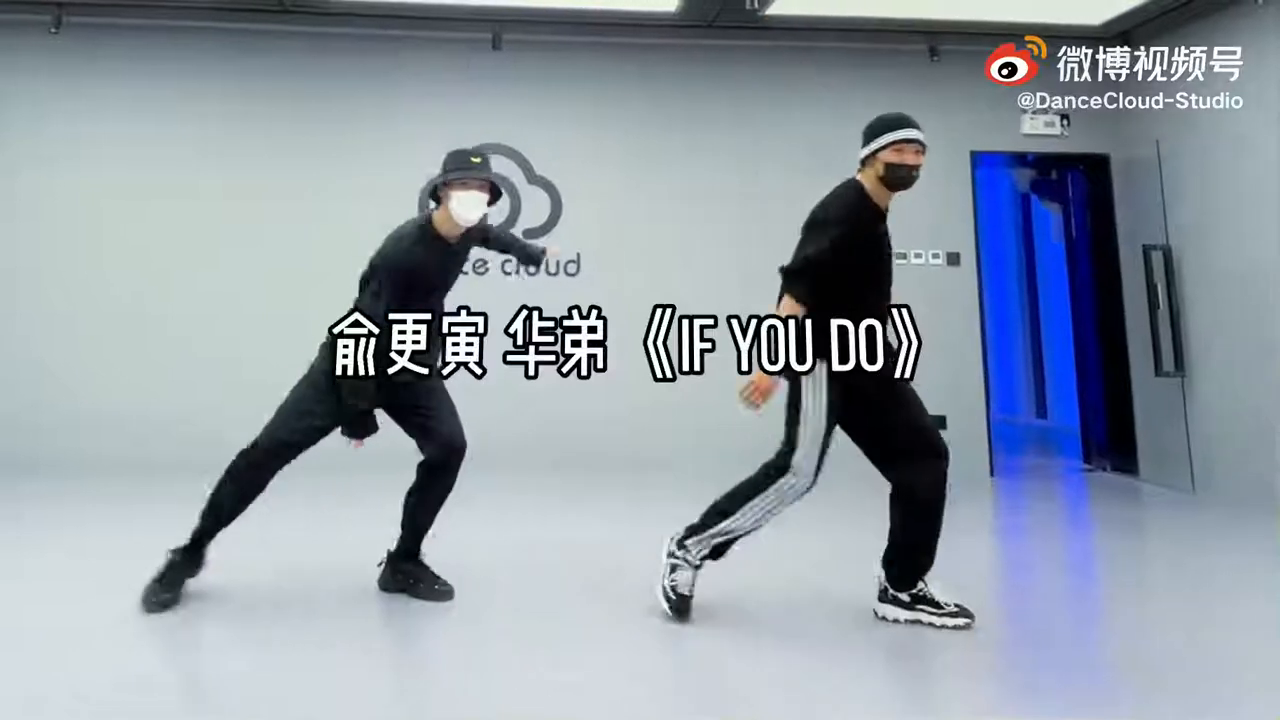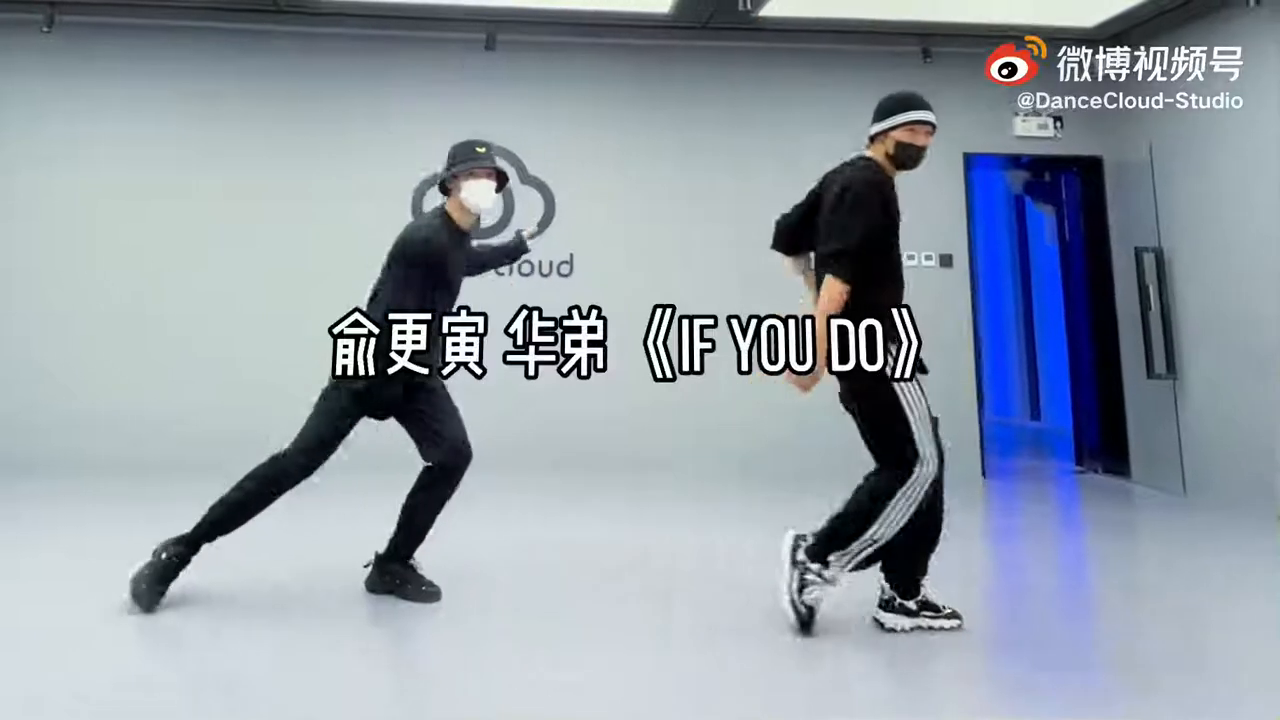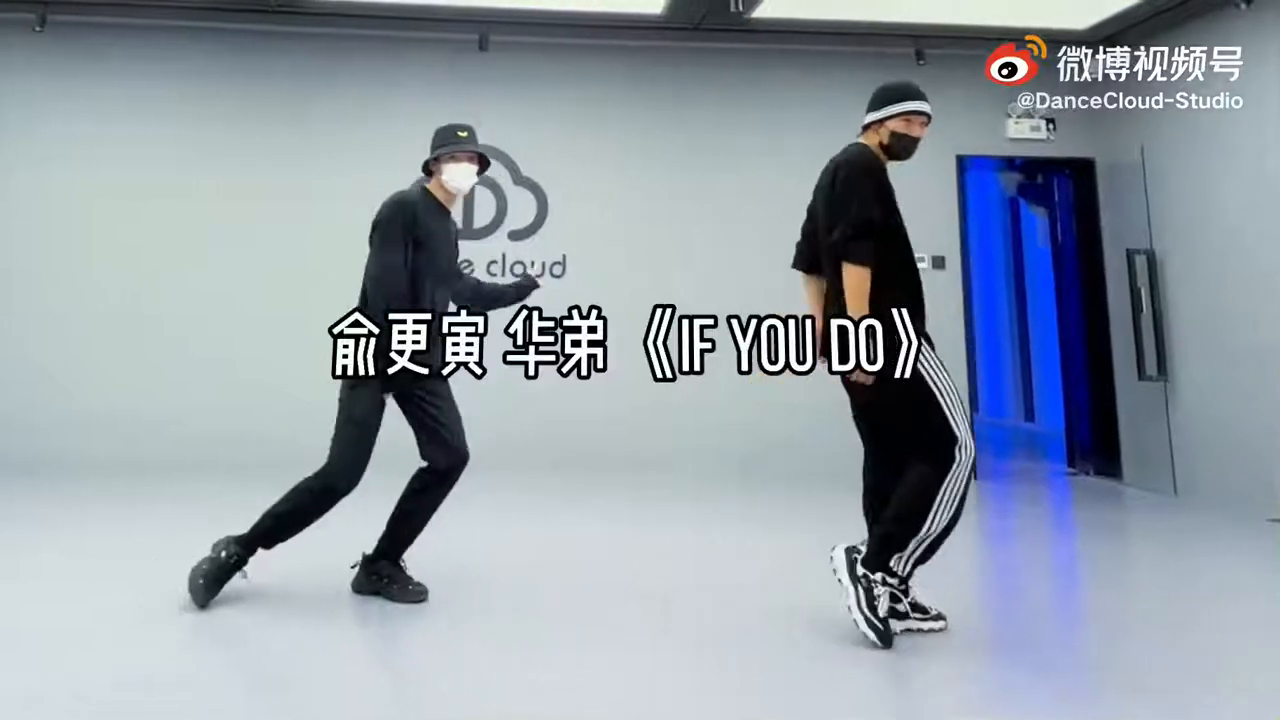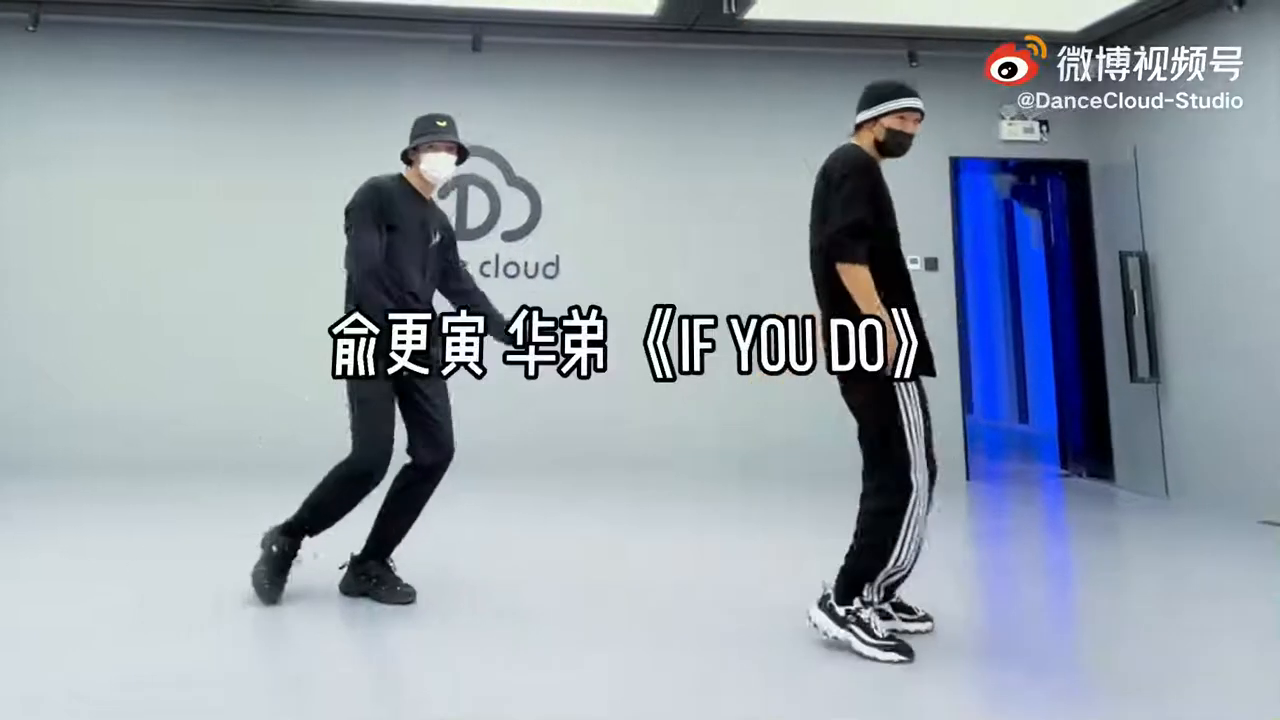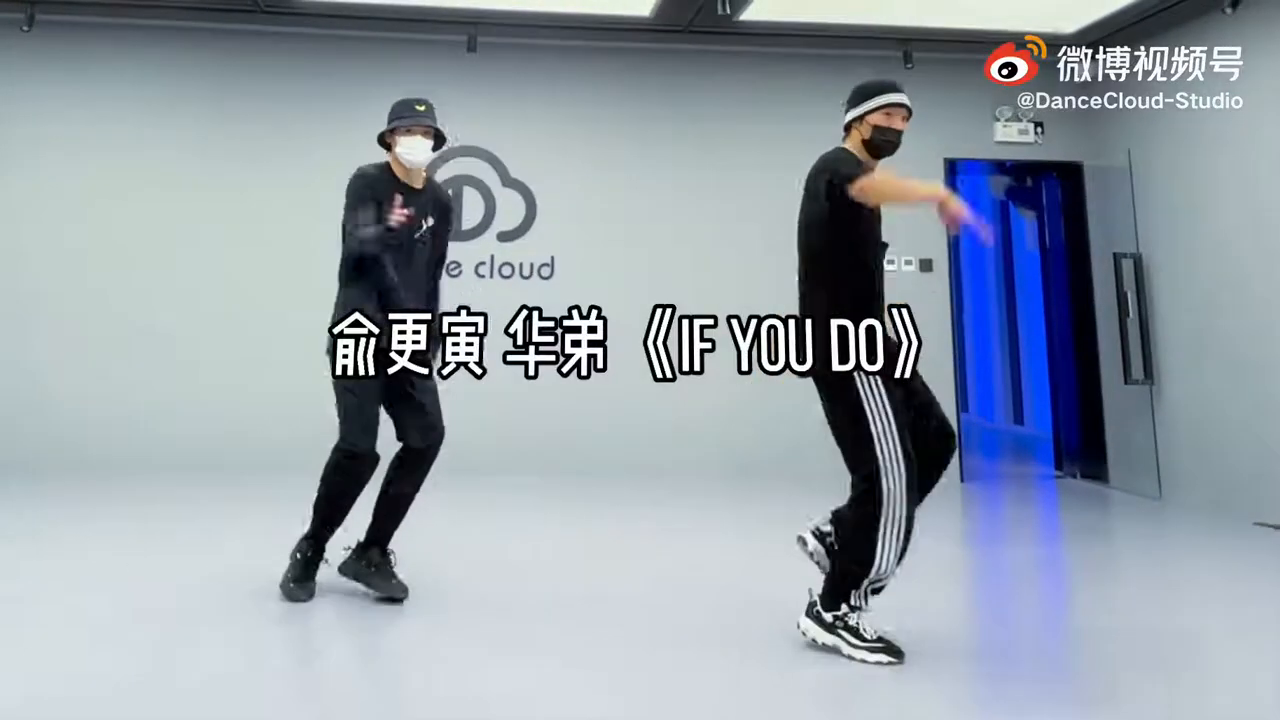
dt=0.2s
person 1, frame 1
left shoulder: (869, 205)
right shoulder: (847, 209)
right elbow: (800, 285)
right hip: (827, 358)
left knee: (924, 457)
right knee: (797, 471)
left ankle: (903, 588)
right ankle: (691, 550)
person 1, frame 2
left shoulder: (842, 178)
right shoulder: (869, 182)
left elbow: (788, 236)
right elbow: (840, 268)
left wrist: (812, 289)
right wrist: (820, 339)
left knee: (909, 462)
right knee: (920, 461)
left ankle: (901, 593)
right ankle: (818, 554)
person 1, frame 3
left shoulder: (842, 173)
right shoulder: (860, 165)
left elbow: (809, 257)
right elbow: (854, 251)
left wrist: (821, 322)
right hip: (887, 334)
left knee: (892, 460)
right knee: (951, 452)
left ankle: (886, 588)
right ankle: (873, 564)
person 1, frame 4
left shoulder: (851, 171)
right shoulder: (853, 166)
left elbow: (838, 257)
right elbow: (848, 253)
left wrist: (830, 331)
right wrist: (883, 325)
left knee: (892, 467)
right knee: (913, 473)
left ankle: (876, 594)
right ankle: (844, 604)
person 1, frame 5
left shoulder: (858, 176)
right shoulder: (837, 168)
right elbow: (866, 185)
right wrist: (938, 195)
left knee: (934, 442)
right knee: (890, 475)
left ankle: (838, 536)
right ankle: (832, 611)
person 2, frame 1
left shoulder: (462, 230)
right shoulder: (404, 250)
left wrist: (523, 250)
right wrist: (358, 412)
left hip: (409, 365)
left knee: (448, 447)
right knee: (273, 449)
left ankle: (404, 563)
right ankle: (191, 552)
person 2, frame 2
left shoulder: (454, 232)
right shoulder: (423, 237)
right elbow: (387, 313)
left wrist: (510, 250)
right wrist: (379, 386)
left hip: (417, 368)
right hip: (372, 367)
left knee: (453, 455)
right knee: (300, 460)
left ankle: (393, 565)
right ankle: (183, 548)
person 2, frame 3
left shoulder: (445, 226)
right shoulder: (402, 207)
left elbow: (455, 287)
right elbow: (382, 285)
left wrist: (513, 292)
right wrist: (389, 353)
left hip: (423, 359)
right hip: (374, 357)
left knee: (449, 457)
right knee: (343, 473)
left ankle: (382, 565)
right ankle: (240, 549)
person 2, frame 4
left shoulder: (438, 222)
right shoulder: (378, 193)
left elbow: (458, 284)
right elbow: (363, 268)
left wrist: (501, 326)
right wrist: (392, 326)
left knee: (435, 453)
right knee: (371, 459)
left ankle: (369, 565)
right ankle: (287, 538)
person 2, frame 5
left shoulder: (441, 203)
right shoulder: (368, 181)
right elbow: (356, 243)
left wrist: (431, 329)
right wrist: (385, 231)
left knee: (426, 436)
right knee: (358, 448)
left ankle: (371, 551)
right ankle: (310, 550)
